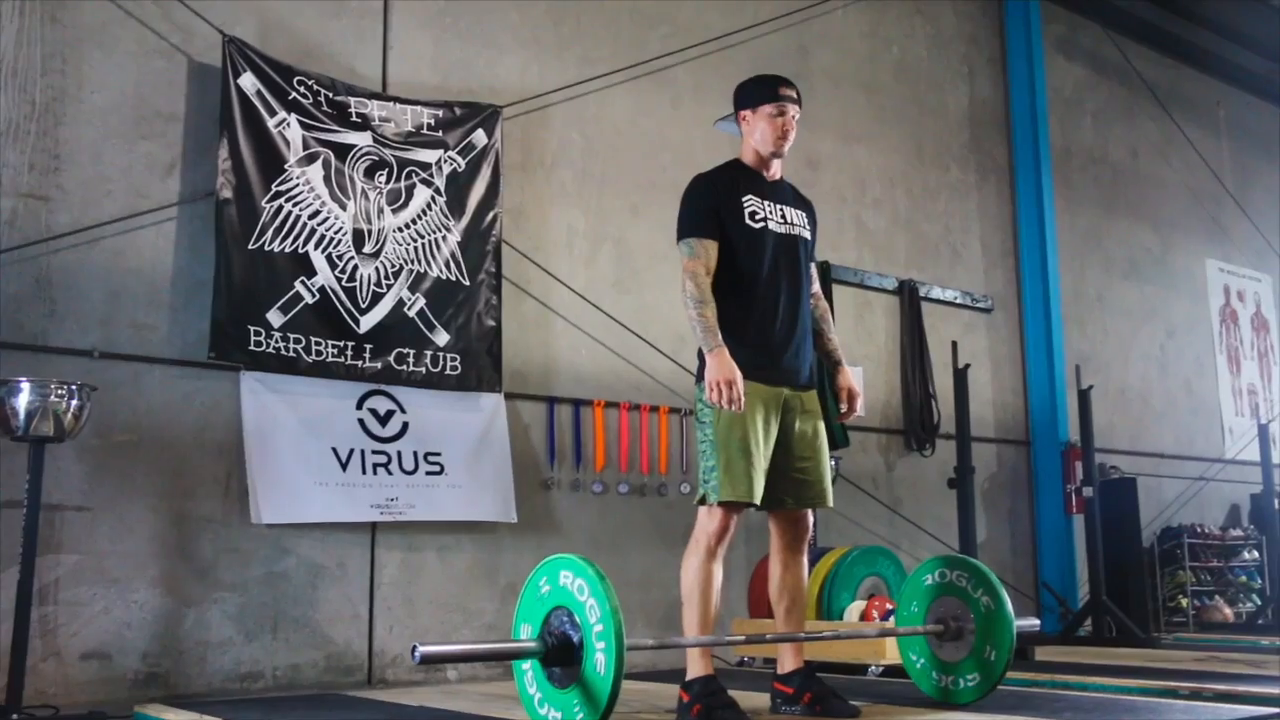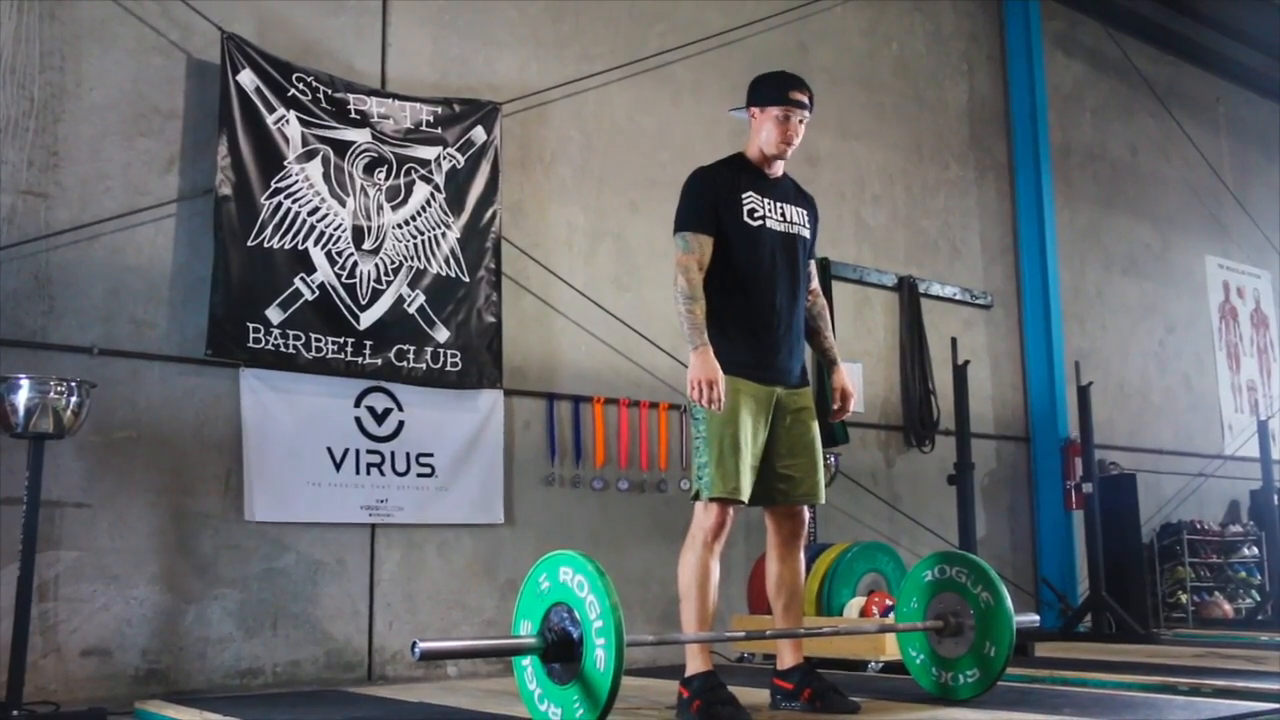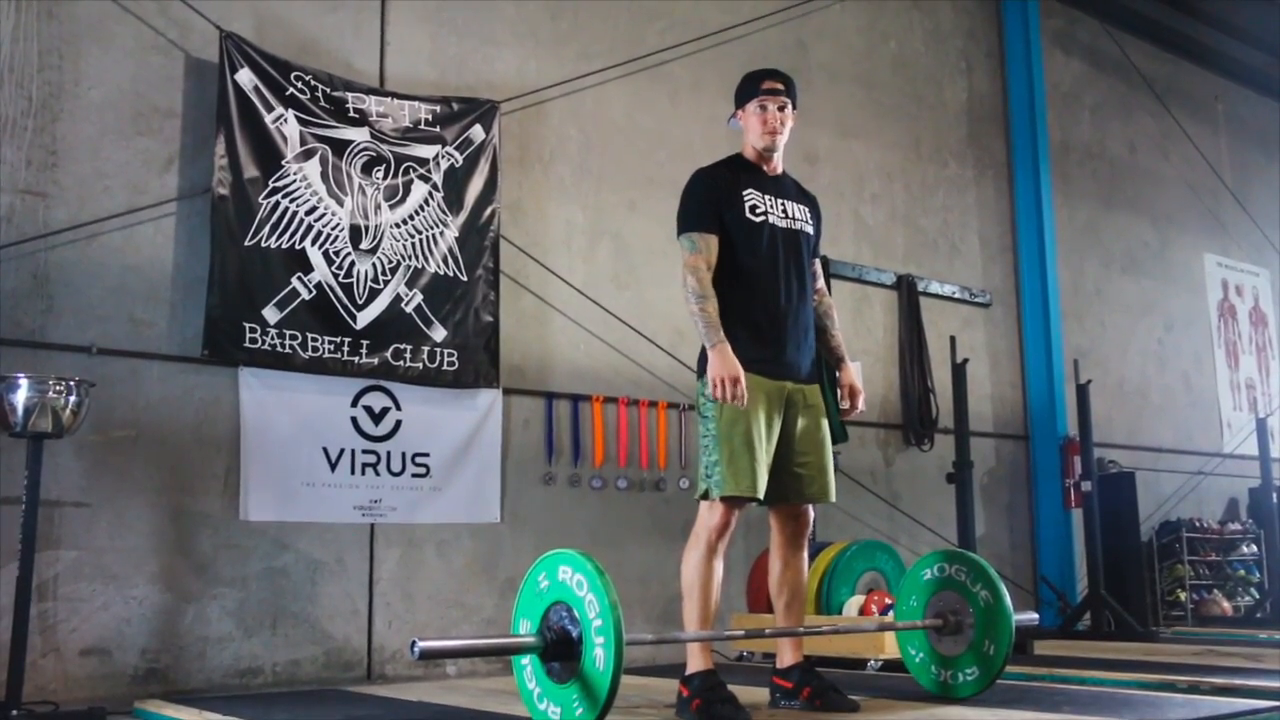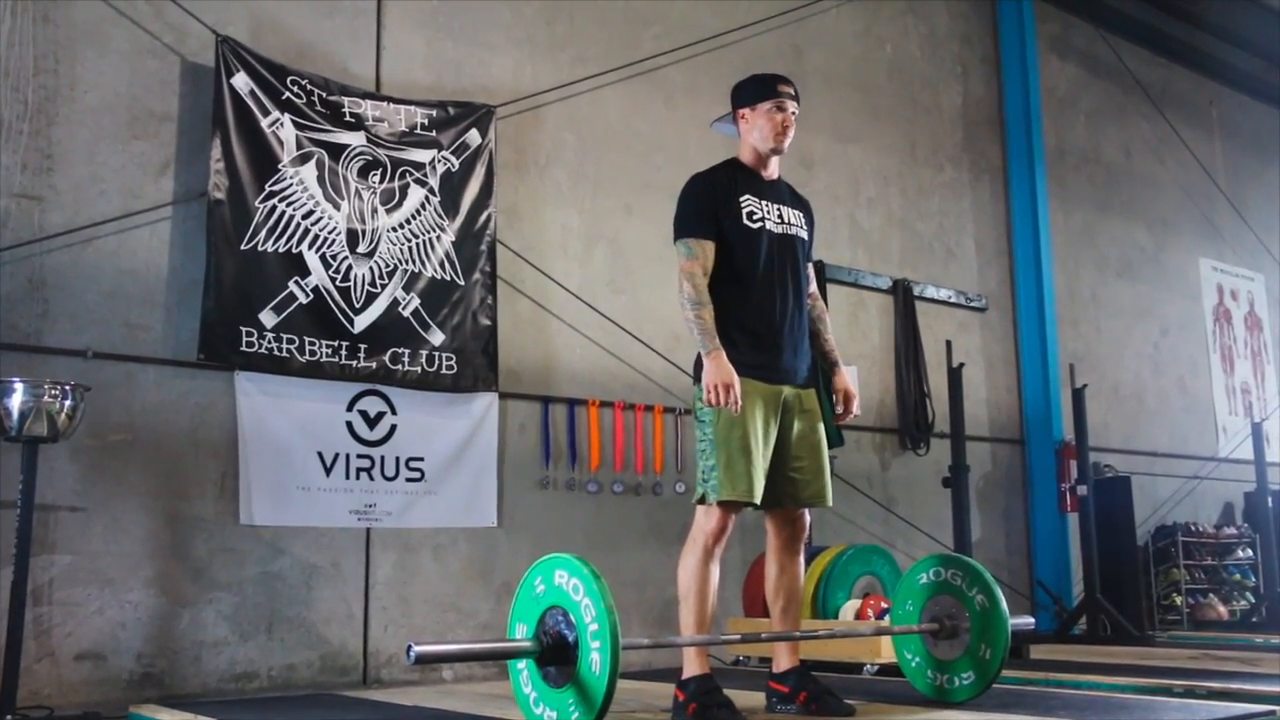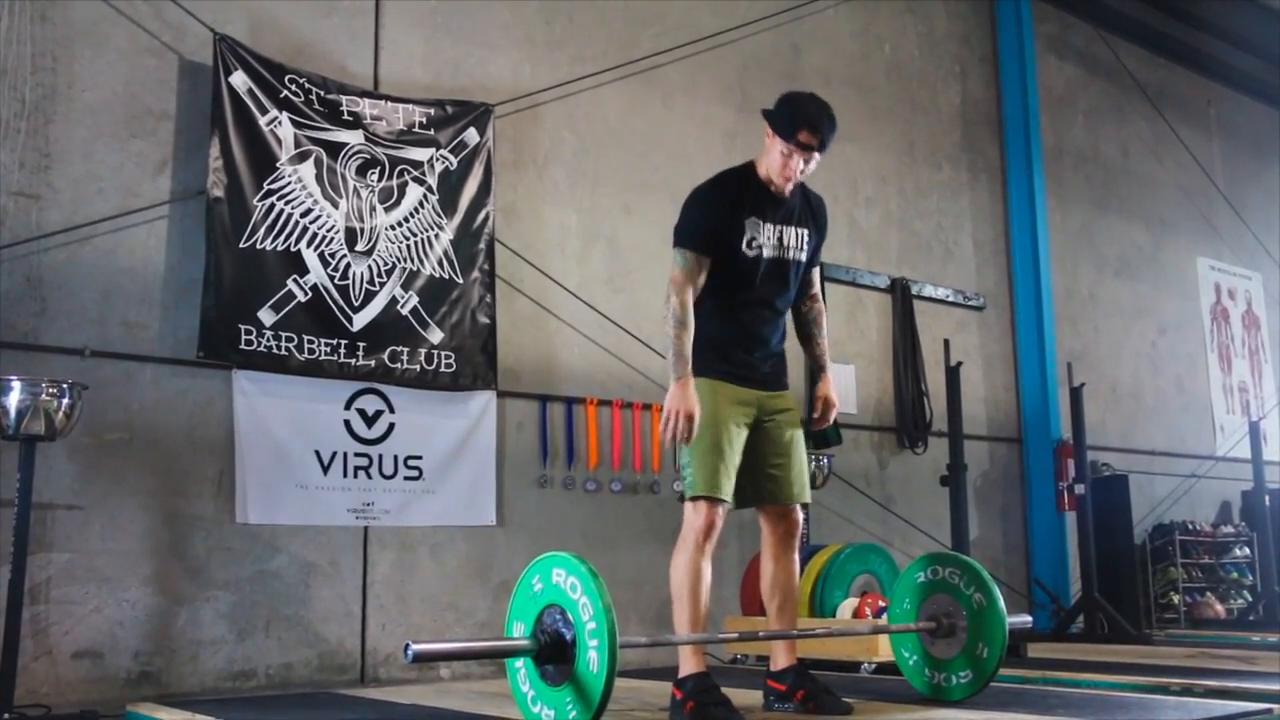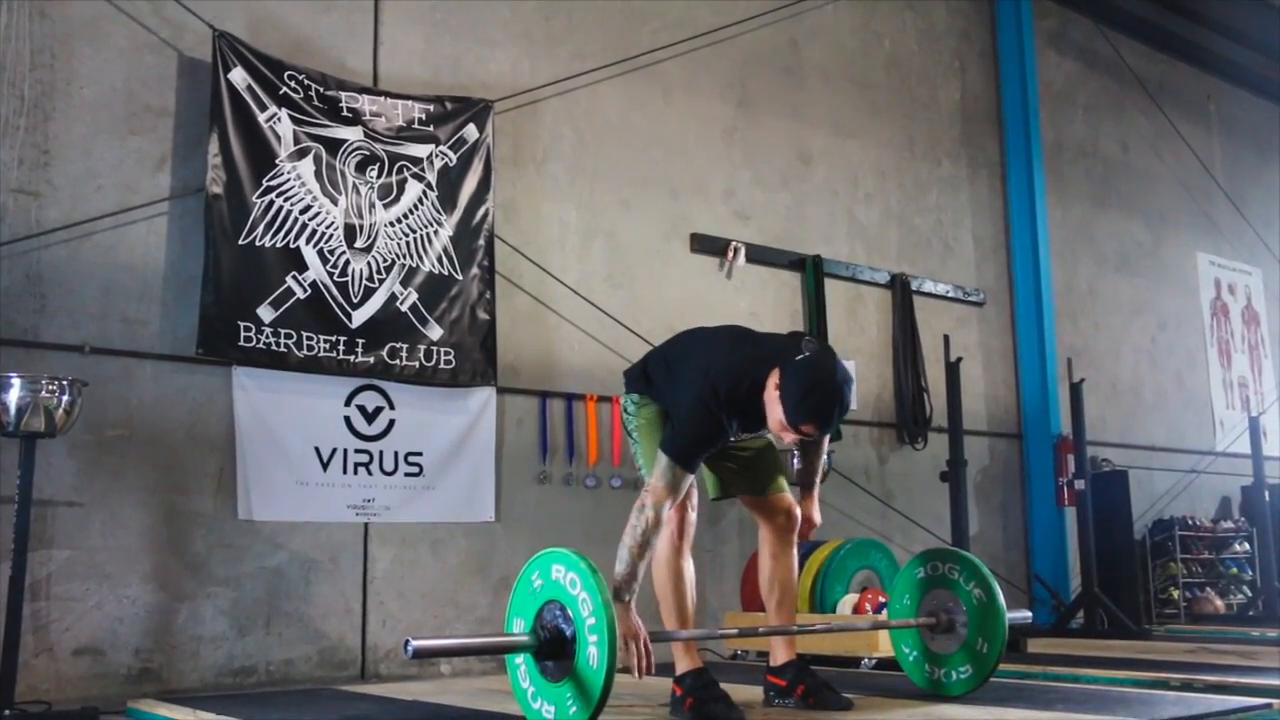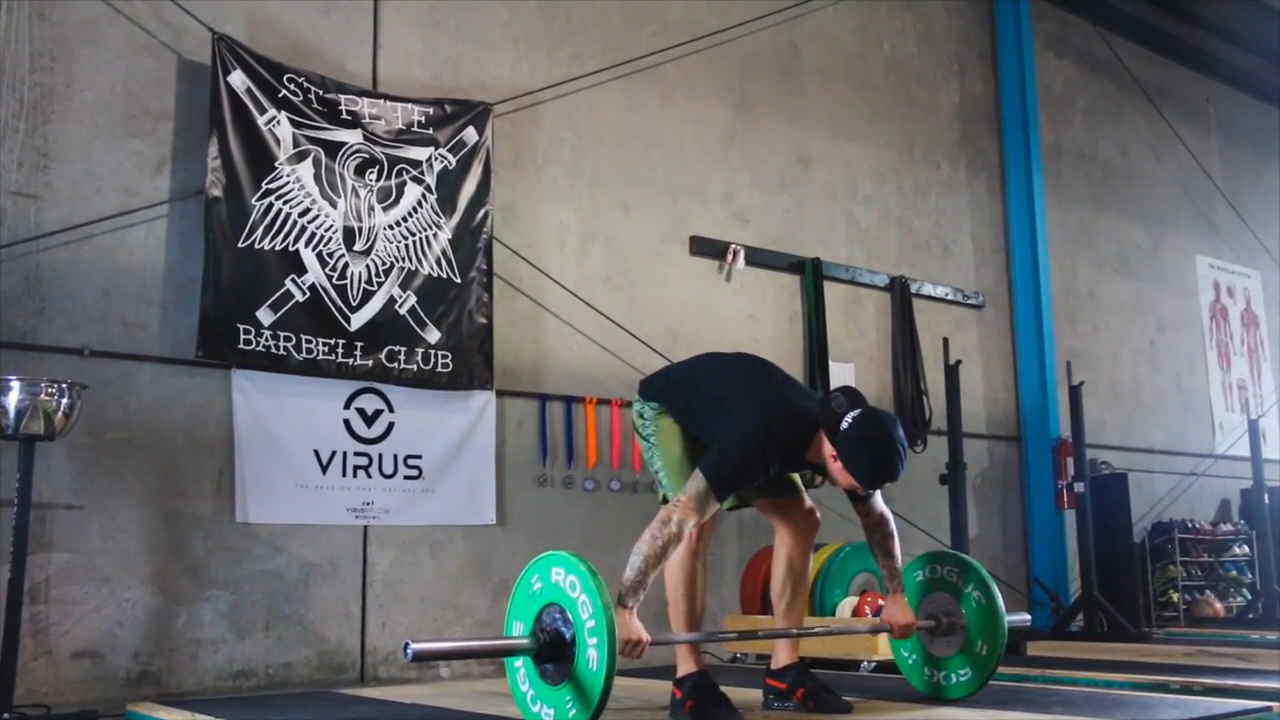
dt=0.7s
person 1, frame 1
left shoulder: (800, 204)
right shoulder: (713, 189)
right elbow: (695, 278)
left wrist: (838, 365)
right wrist: (716, 353)
left hip: (797, 383)
right hip: (739, 377)
left knee: (795, 524)
right knee: (719, 516)
person 1, frame 2
left shoulder: (802, 202)
right shoulder: (713, 183)
right elbow: (688, 272)
left wrist: (833, 365)
right wrist: (701, 350)
left hip: (790, 381)
right hip: (733, 375)
left knee: (792, 520)
right knee: (715, 512)
person 1, frame 3
left shoulder: (804, 200)
right shoulder: (713, 183)
right elbow: (696, 273)
left wrist: (841, 361)
right wrist: (719, 349)
left hip: (800, 377)
right hip: (740, 372)
left knee: (796, 517)
right knee: (720, 511)
person 1, frame 4
left shoulder: (797, 204)
right shoulder: (710, 188)
right elbow: (693, 280)
left wrist: (835, 367)
right wrist: (714, 355)
left hip: (796, 382)
right hip: (738, 377)
left knee: (792, 523)
right knee: (716, 517)
person 1, frame 5
left shoulder: (812, 210)
right shoulder: (717, 198)
right elbow: (681, 292)
left wrist: (823, 373)
right wrist: (680, 382)
left hip: (773, 386)
right hip: (714, 380)
left knee: (786, 521)
right knee: (705, 516)
person 1, frame 6
left shoulder: (817, 378)
right shoulder: (710, 402)
left elbow: (815, 432)
right elbow: (652, 507)
left wrist: (809, 495)
right wrist: (623, 608)
left hip: (735, 414)
right hip: (657, 399)
left knee: (784, 515)
right knee: (679, 515)
left ankle: (784, 671)
right ankle: (689, 678)
person 1, frame 7
left shoulder: (846, 437)
right shoulder: (760, 442)
left elbow: (877, 519)
right elbow: (676, 519)
left wrist: (896, 596)
right wrist: (625, 610)
left hip: (729, 406)
right hip: (667, 405)
left knee: (802, 519)
right knee: (697, 523)
left ankle: (784, 673)
right ankle: (690, 680)
